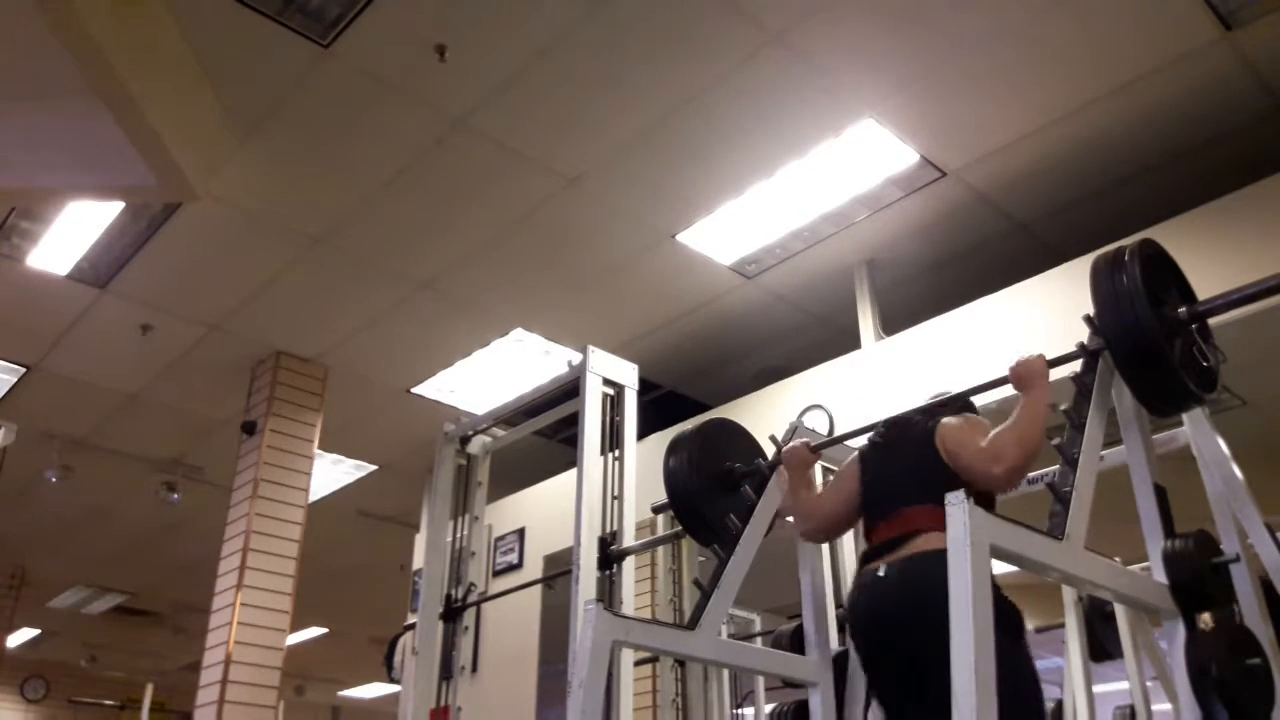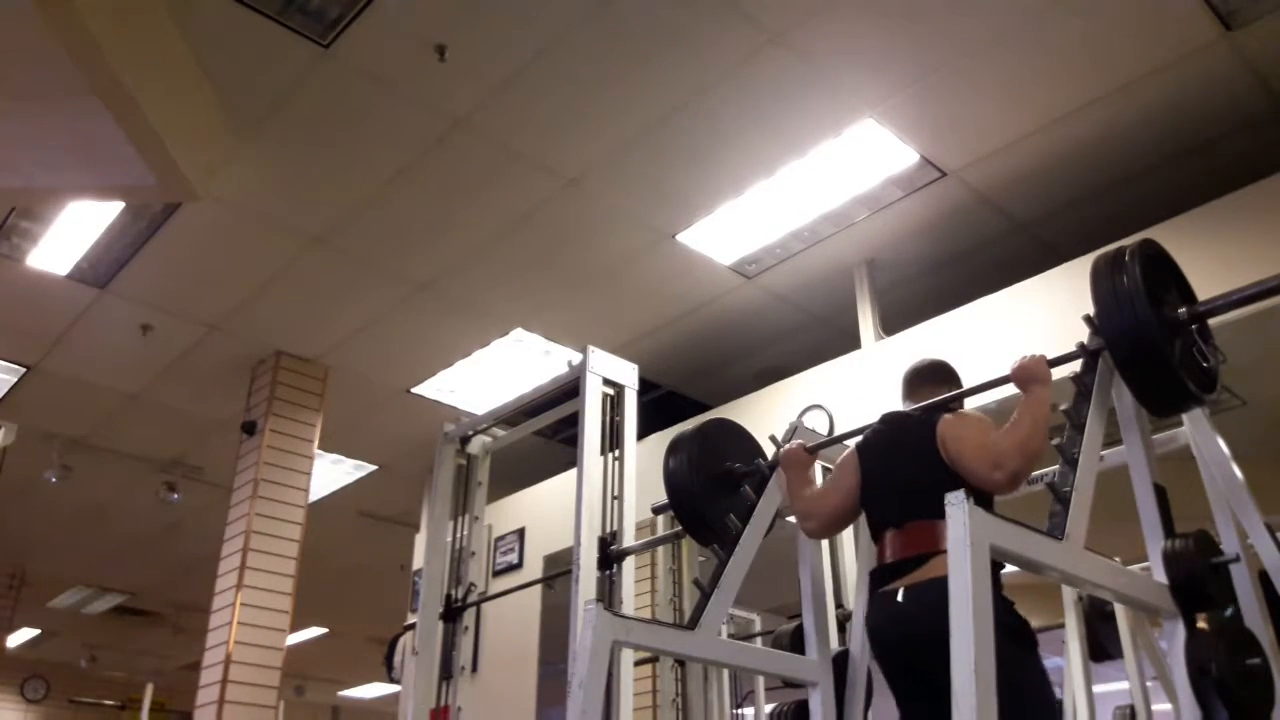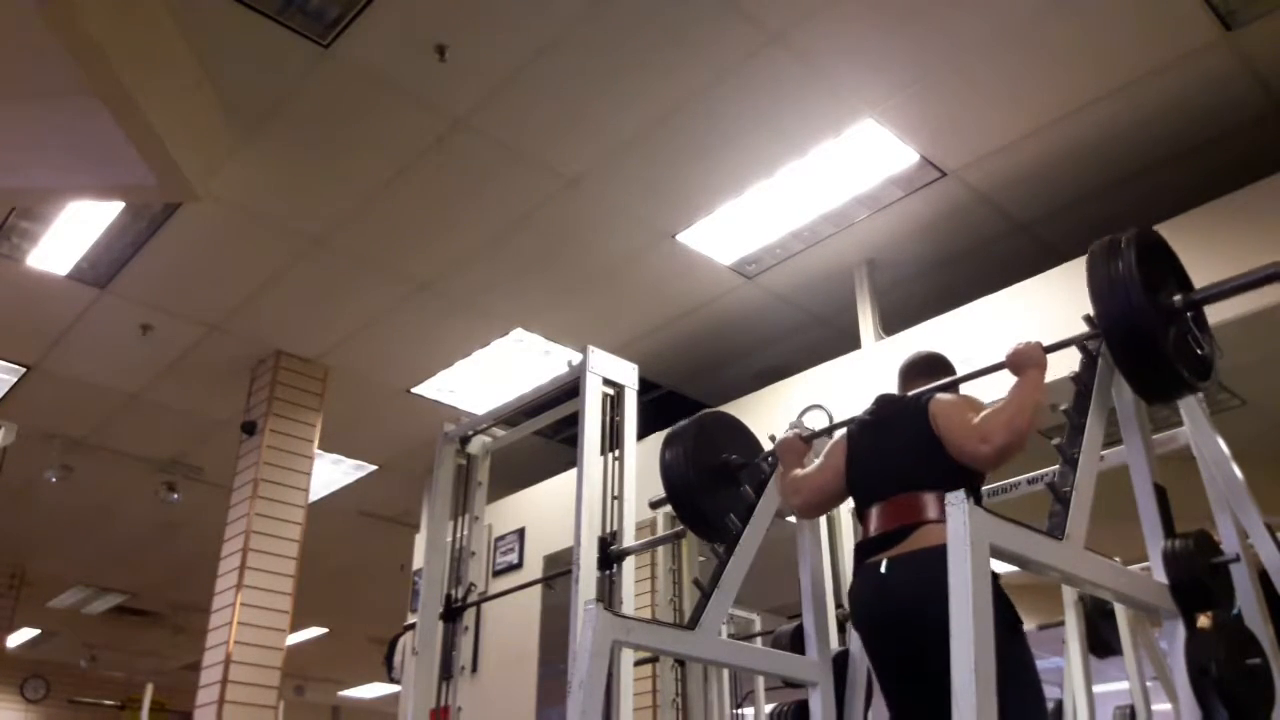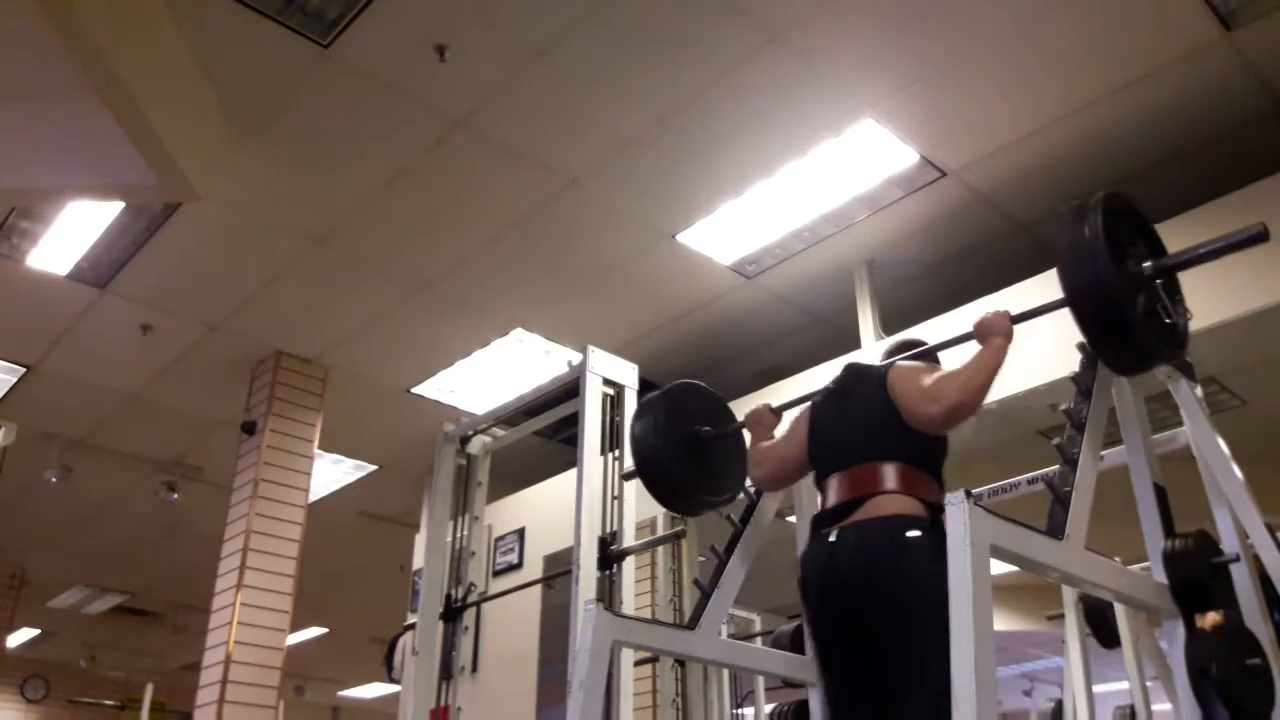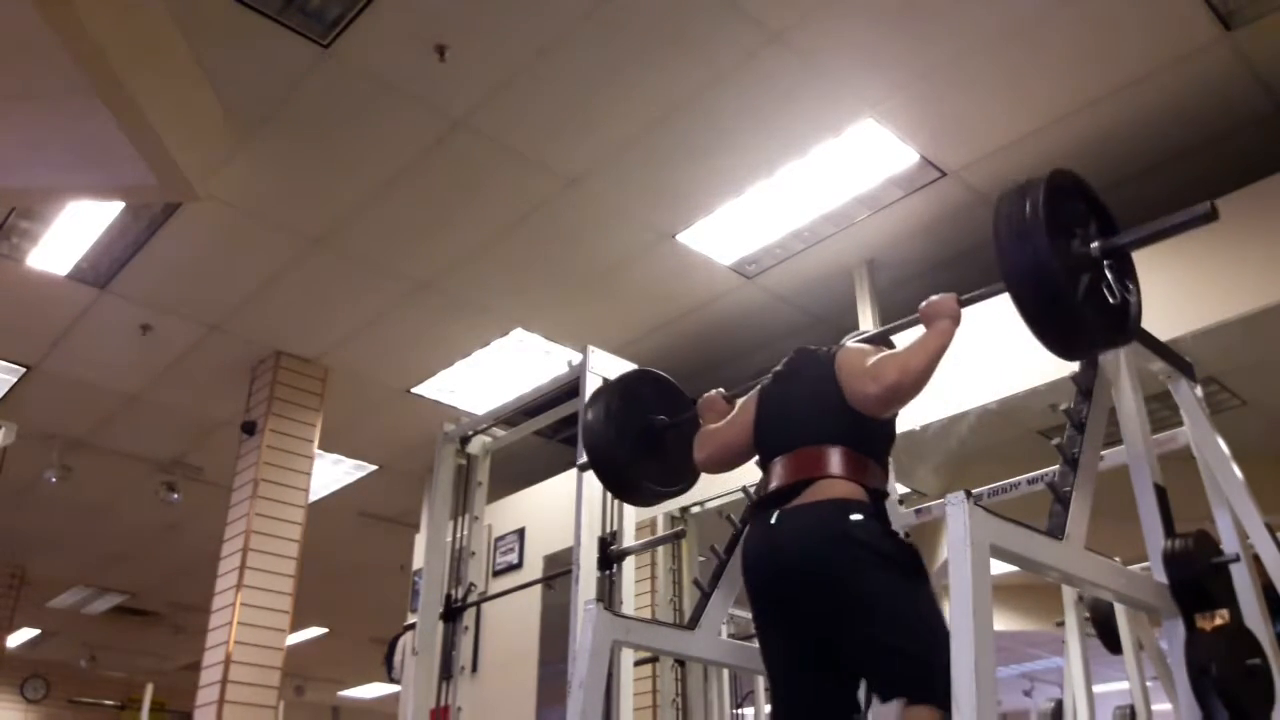
dt=0.5s
person 1, frame 1
left shoulder: (870, 454)
right shoulder: (958, 429)
left elbow: (813, 523)
right elbow: (1002, 464)
left wrist: (798, 471)
right wrist: (1035, 388)
left hip: (871, 601)
right hip: (940, 585)
person 1, frame 2
left shoulder: (865, 449)
right shoulder: (957, 426)
left elbow: (815, 519)
right elbow: (1003, 468)
left wrist: (797, 470)
right wrist: (1036, 388)
left hip: (890, 615)
person 1, frame 3
left shoulder: (856, 434)
right shoulder: (949, 408)
left elbow: (801, 498)
right elbow: (991, 443)
left wrist: (792, 460)
right wrist: (1031, 373)
left hip: (873, 593)
right hip: (940, 576)
person 1, frame 4
left shoulder: (824, 404)
right shoulder: (913, 375)
left elbow: (764, 470)
right elbow: (942, 404)
left wrist: (762, 431)
right wrist: (995, 341)
left hip: (824, 562)
right hip: (895, 549)
person 1, frame 5
left shoulder: (775, 386)
right shoulder: (858, 359)
left elbow: (708, 453)
right elbow: (886, 383)
left wrist: (713, 416)
right wrist: (942, 324)
left hip: (767, 546)
right hip: (838, 531)
right knee: (932, 684)
